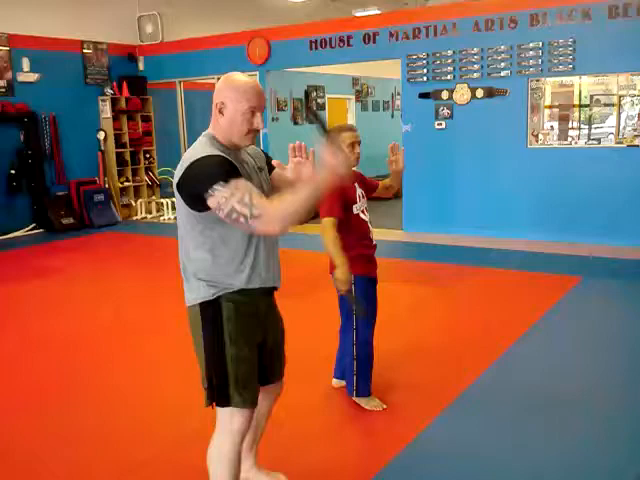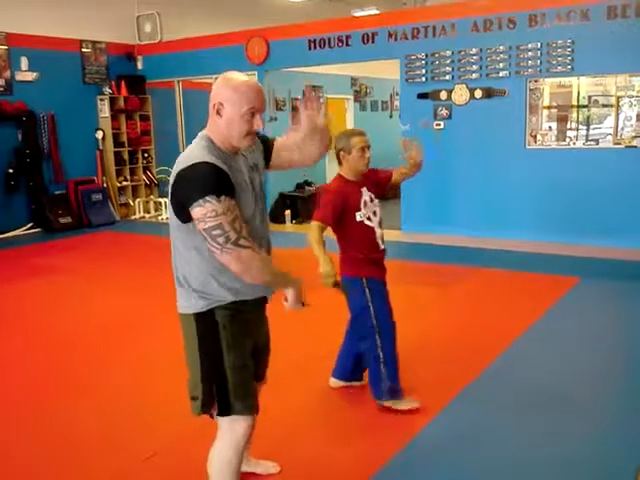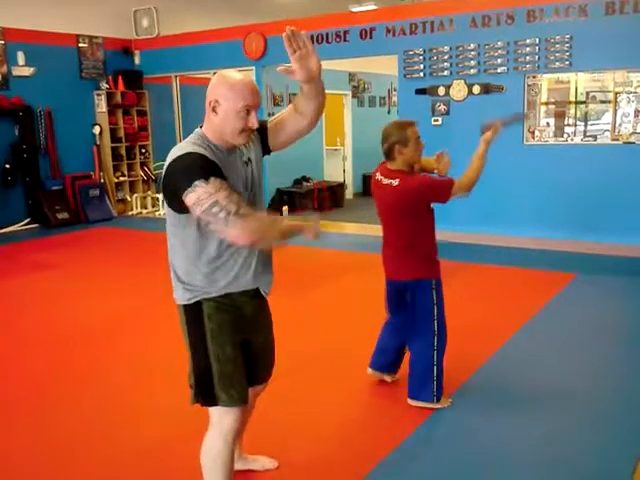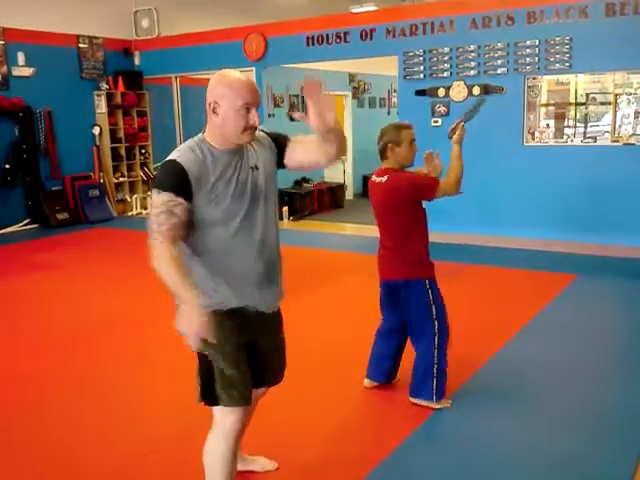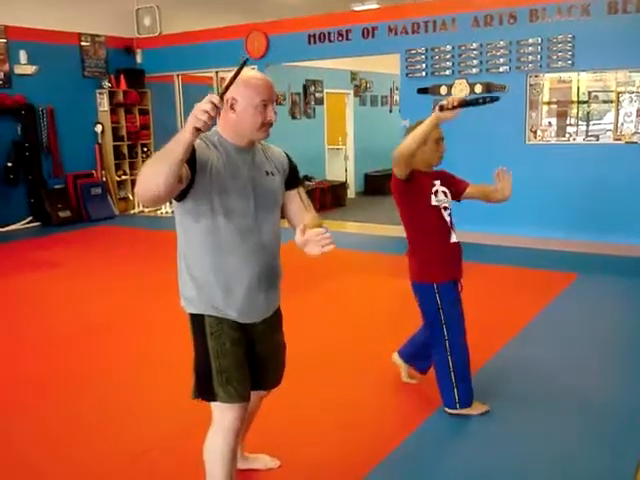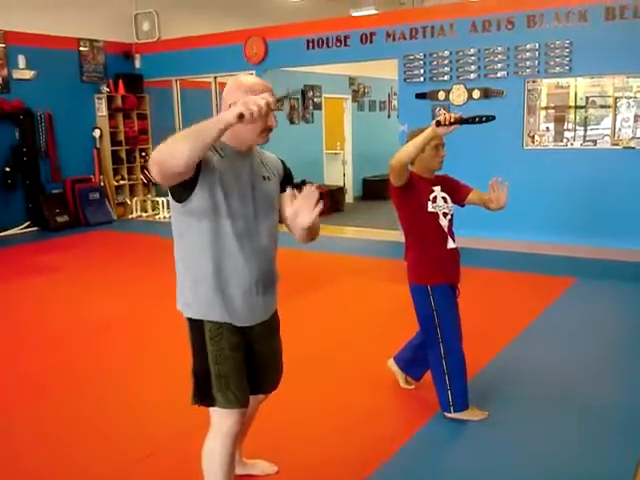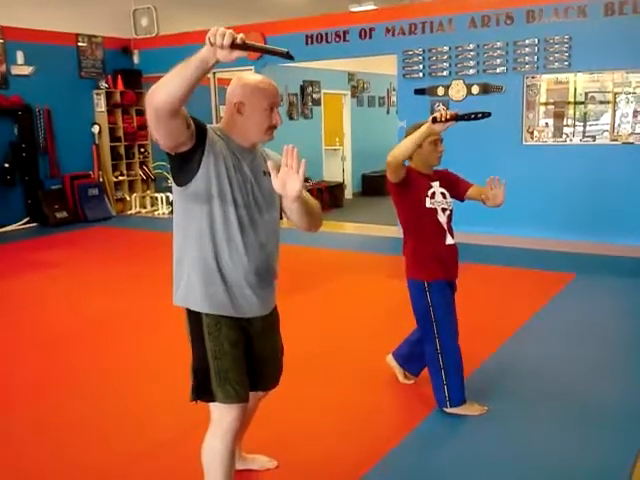
dt=0.7s
person 1, frame 1
left shoulder: (251, 154)
right shoulder: (205, 165)
left elbow: (287, 195)
right elbow: (270, 219)
left wrist: (302, 178)
right wrist: (325, 178)
left hip: (258, 293)
right hip: (222, 302)
left knee: (268, 387)
right knee: (235, 415)
person 1, frame 2
left shoulder: (248, 147)
right shoulder: (200, 172)
left elbow: (305, 154)
right elbow: (239, 258)
left wrist: (316, 131)
right wrist: (288, 282)
left hip: (246, 300)
right hip: (215, 309)
left knee: (250, 389)
right knee: (236, 419)
person 1, frame 3
left shoulder: (247, 140)
right shoulder: (190, 163)
left elbow: (304, 118)
right elbow: (244, 228)
left wrist: (311, 80)
right wrist: (301, 225)
left hip: (250, 291)
right hip: (211, 302)
left knee: (253, 383)
right knee: (227, 413)
person 1, frame 4
left shoulder: (265, 147)
right shoulder: (182, 168)
left elbow: (326, 152)
right elbow: (162, 241)
left wrist: (327, 130)
right wrist: (188, 300)
left hip: (263, 299)
right hip: (217, 307)
left knee: (255, 387)
right knee: (229, 414)
person 1, frame 5
left shoulder: (278, 160)
right shoulder: (196, 154)
left elbow: (303, 213)
right elbow: (147, 192)
left wrist: (309, 236)
right wrist: (189, 134)
left hip: (265, 302)
right hip: (215, 306)
left knee: (258, 389)
right knee: (229, 411)
person 1, frame 6
left shoulder: (273, 166)
right shoulder: (197, 159)
left elbow: (303, 232)
right elbow: (161, 167)
left wrist: (304, 222)
right wrist: (227, 118)
left hip: (261, 306)
right hip: (215, 311)
left knee: (256, 393)
right knee: (227, 415)
person 1, frame 7
left shoulder: (272, 163)
right shoulder: (197, 146)
left elbow: (311, 223)
right elbow: (159, 103)
left wrist: (294, 196)
right wrist: (210, 55)
left hip: (260, 303)
right hip: (214, 305)
left knee: (256, 390)
right knee: (227, 411)
person 2, frame 1
left shoulder: (355, 178)
right shoulder: (332, 186)
left elbow: (387, 190)
right elbow: (328, 229)
left wrist: (397, 171)
right wrist: (341, 266)
left hip: (364, 266)
right hip: (351, 270)
left knee: (358, 324)
right knee: (359, 330)
left ankle: (342, 375)
right ankle: (359, 390)
person 2, frame 2
left shoulder: (369, 179)
right shoulder: (334, 192)
left elbow: (401, 175)
right elbow: (315, 231)
left wrist: (415, 163)
right wrist: (324, 263)
left hip: (371, 269)
right hip: (360, 274)
left knee: (362, 326)
right knee: (379, 330)
left ankle: (344, 375)
right ankle: (388, 393)
person 2, frame 3
left shoulder: (381, 173)
right shoulder: (415, 187)
left elbow: (417, 164)
right elbow: (465, 185)
left wrist: (434, 166)
right wrist: (485, 143)
left hip: (393, 267)
right hip: (419, 270)
left knee: (399, 318)
right knee: (428, 331)
left ankle: (382, 365)
right ankle: (425, 394)
person 2, frame 4
left shoulder: (379, 178)
right shoulder: (404, 183)
left elbow: (424, 188)
right elbow: (452, 186)
left wrist: (432, 174)
right wrist: (456, 146)
left hip: (390, 268)
right hip: (413, 271)
left knee: (393, 322)
right knee: (432, 330)
left ankle: (378, 374)
right ankle: (426, 392)
person 2, frame 5
left shoulder: (442, 179)
right shoulder: (404, 180)
left elbow: (478, 192)
right elbow: (401, 153)
left wrist: (499, 194)
right wrist: (436, 117)
left hip: (443, 270)
right hip: (430, 274)
left knee: (440, 327)
right knee: (449, 337)
left ankle: (407, 357)
right ankle: (459, 402)
person 2, frame 6
left shoulder: (445, 183)
right shoulder: (404, 184)
left elbow: (476, 197)
right elbow: (396, 163)
left wrist: (494, 201)
right wrist: (434, 130)
left hip: (445, 273)
right hip: (426, 277)
left knee: (437, 331)
right knee: (446, 340)
left ankle: (403, 363)
right ankle: (456, 405)
person 2, frame 7
left shoulder: (445, 178)
right shoulder: (403, 180)
left elbow: (476, 191)
right elbow: (392, 160)
left wrist: (492, 197)
right wrist: (429, 127)
left hip: (444, 269)
right hip: (424, 272)
left knee: (436, 327)
right knee: (442, 335)
left ankle: (402, 359)
right ankle: (452, 401)
